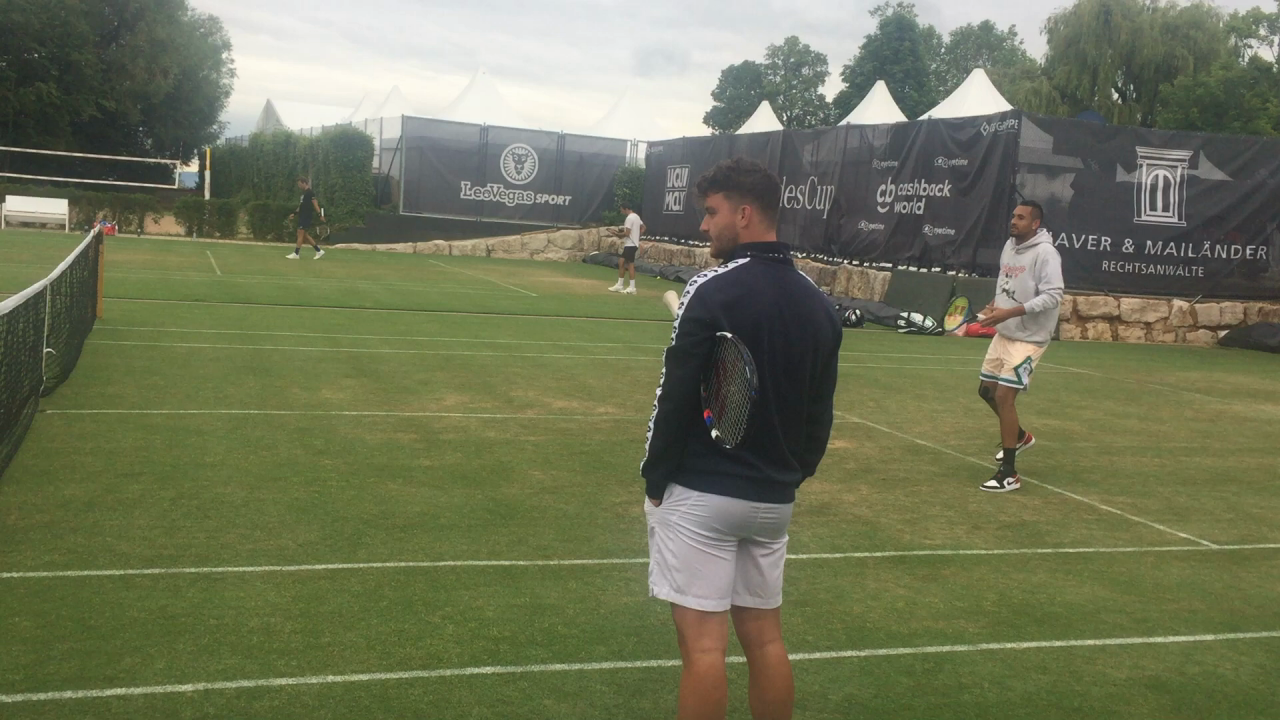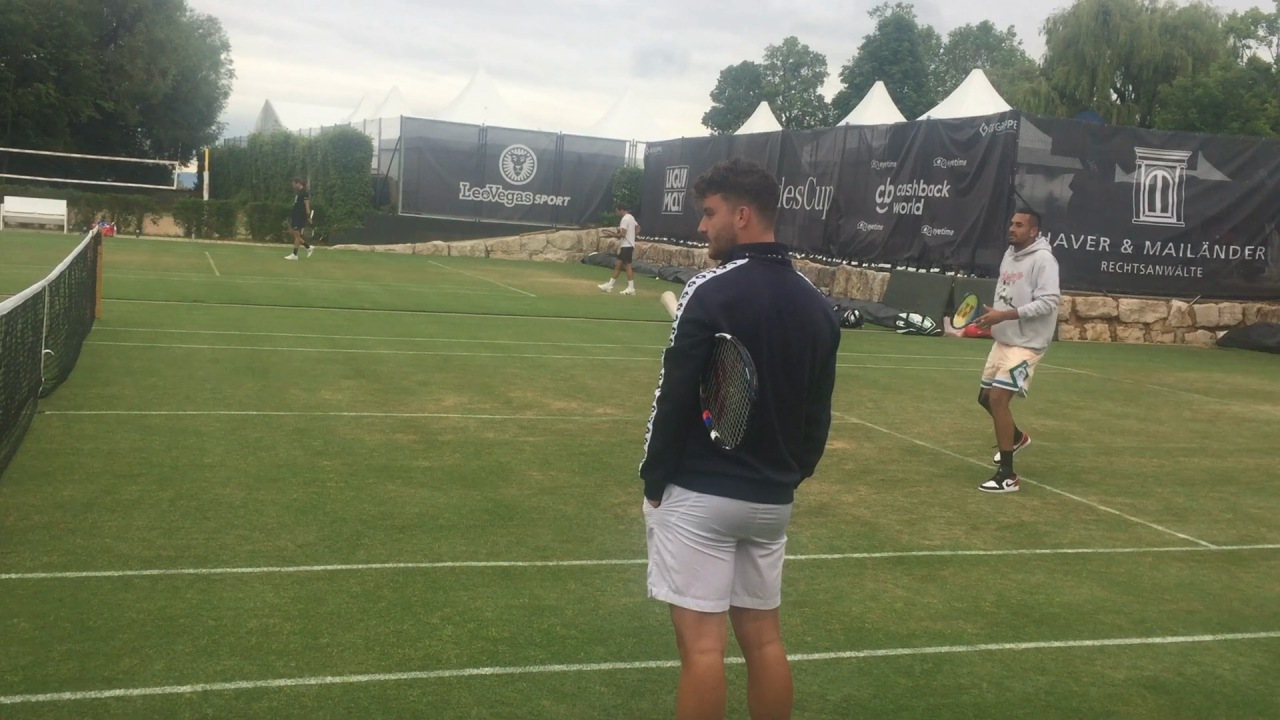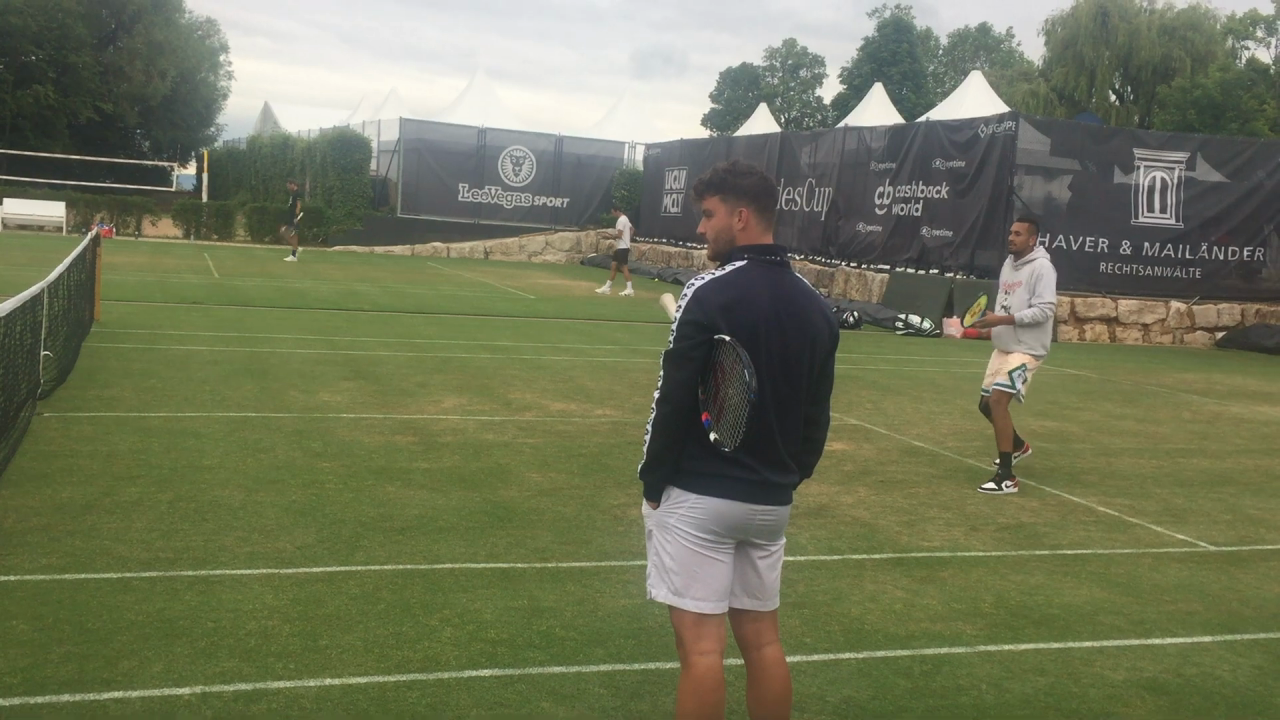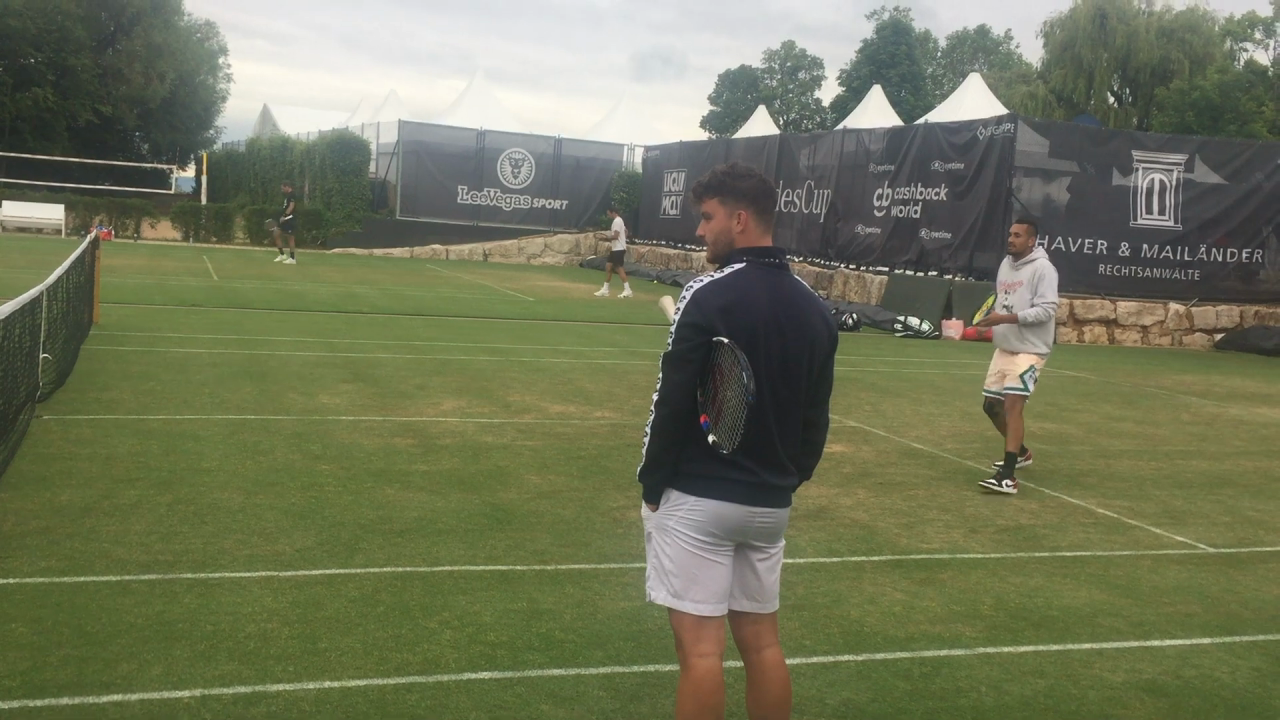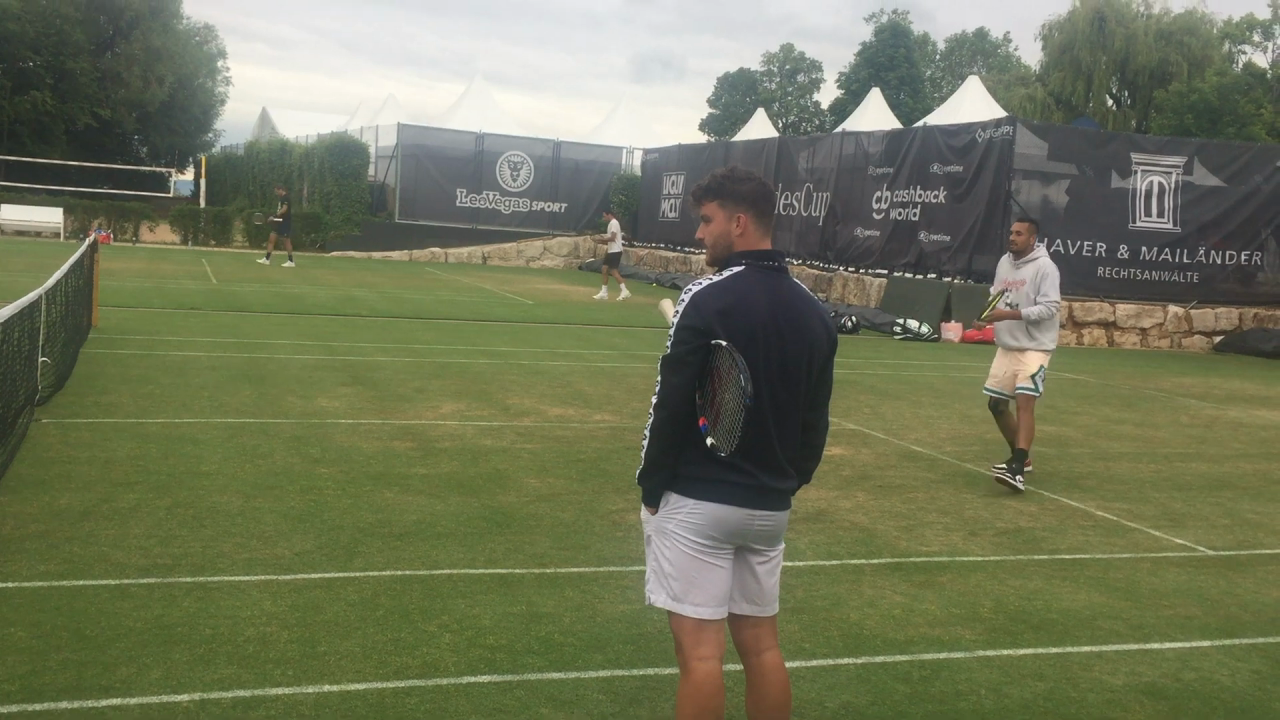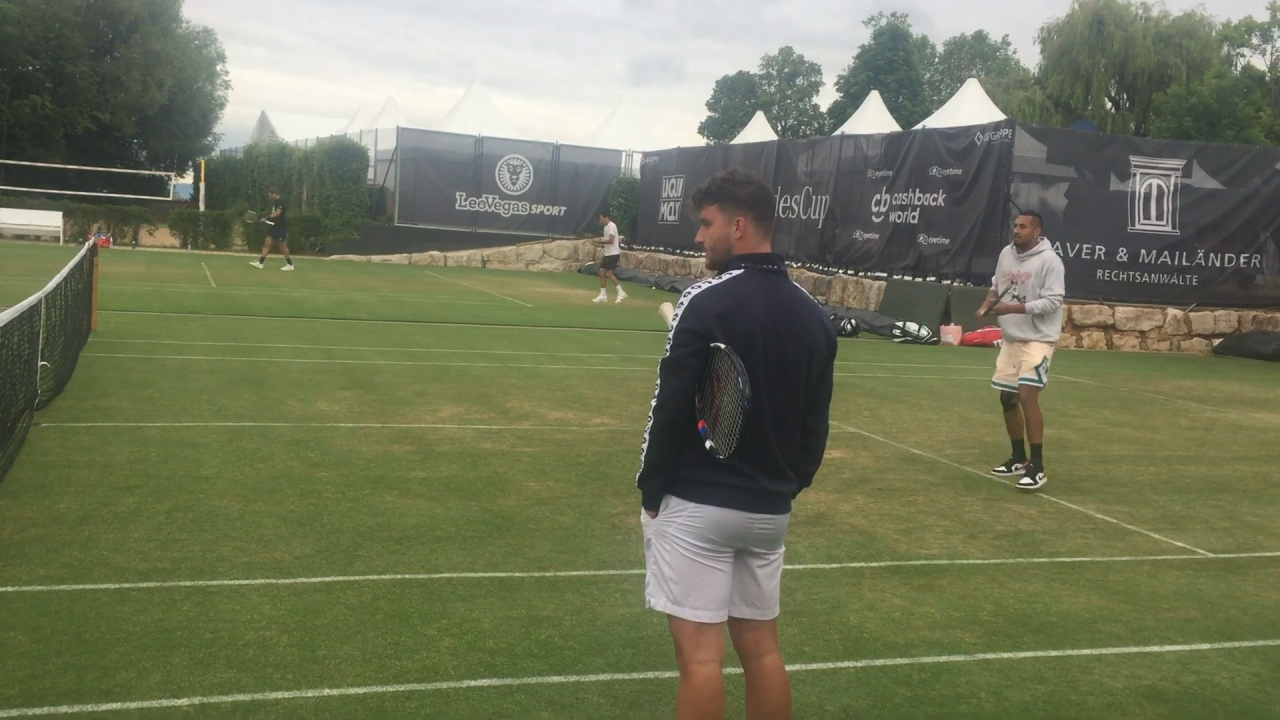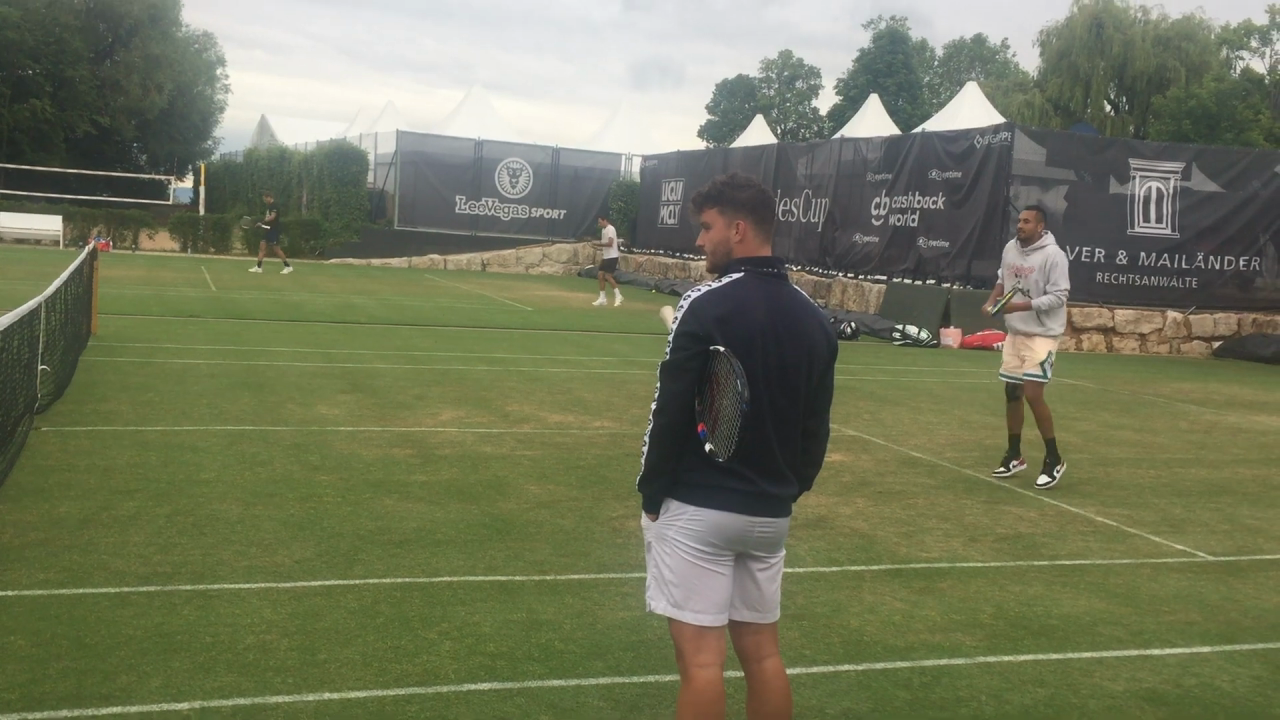
dt=0.1s
person 1, frame 1
left shoulder: (713, 292)
right shoulder: (817, 304)
left elbow: (676, 397)
right elbow: (820, 413)
left wrist: (655, 479)
left hip: (700, 493)
right hip: (773, 499)
left knee: (702, 642)
right knee: (765, 636)
person 1, frame 2
left shoulder: (712, 293)
right shoulder: (816, 304)
left elbow: (675, 399)
right elbow: (818, 413)
left wrist: (654, 480)
left hip: (699, 495)
right hip: (771, 499)
left knee: (701, 644)
right knee: (764, 637)
person 1, frame 3
left shoulder: (710, 294)
right shoulder: (815, 306)
left elbow: (674, 400)
right elbow: (816, 415)
left wrist: (653, 482)
left hip: (698, 495)
right hip: (771, 501)
left knee: (700, 645)
right knee: (762, 639)
person 1, frame 4
left shoulder: (709, 297)
right shoulder: (814, 308)
left elbow: (673, 403)
right elbow: (816, 418)
left wrist: (652, 484)
left hip: (697, 499)
right hip: (770, 503)
left knee: (699, 648)
right knee: (762, 642)
person 1, frame 5
left shoulder: (708, 299)
right shoulder: (812, 311)
left elbow: (671, 404)
right elbow: (816, 420)
left wrist: (651, 487)
left hip: (697, 502)
right hip: (769, 506)
left knee: (699, 650)
right knee: (761, 643)
person 1, frame 6
left shoulder: (707, 303)
right shoulder: (812, 314)
left elbow: (671, 409)
right elbow: (816, 425)
left wrist: (651, 490)
left hip: (696, 505)
right hip: (769, 510)
left knee: (699, 654)
right knee: (761, 647)
person 1, frame 7
left shoulder: (707, 306)
right shoulder: (813, 318)
left elbow: (671, 411)
right elbow: (816, 427)
left wrist: (651, 493)
left hip: (697, 509)
right hip: (770, 513)
left knee: (700, 657)
right knee: (762, 650)
person 2, frame 1
left shoulder: (1045, 253)
right shoulder: (1009, 246)
left elbow: (1053, 296)
left wrist: (1011, 312)
right wrist: (994, 307)
left hip: (1029, 339)
right hip: (1003, 335)
left knee: (1003, 396)
right knee: (987, 390)
left ankle: (1008, 473)
right ankle: (1019, 436)
person 2, frame 2
left shoulder: (1043, 260)
right shoulder: (1009, 254)
left elbow: (1048, 303)
left wrist: (1004, 316)
right wrist: (992, 312)
left hip: (1025, 344)
right hip: (1002, 341)
left knee: (998, 399)
right knee: (986, 397)
left ankle: (1007, 475)
right ankle: (1016, 437)
person 2, frame 3
left shoulder: (1042, 268)
right shoulder: (1008, 264)
left elbow: (1043, 311)
left wrist: (1001, 320)
right wrist: (989, 318)
left hip: (1026, 351)
right hip: (1002, 349)
left knee: (1000, 403)
right knee: (986, 404)
left ankle: (1006, 477)
right ankle: (1018, 445)
person 2, frame 4
left shoulder: (1043, 268)
right shoulder: (1005, 264)
left elbow: (1046, 311)
left wrist: (1005, 319)
right wrist: (991, 317)
left hip: (1030, 351)
right hip: (1004, 349)
left knee: (1012, 405)
right knee: (991, 405)
left ankle: (1008, 476)
right ankle: (1019, 452)
person 2, frame 5
left shoulder: (1044, 267)
right shoulder: (1004, 262)
left elbow: (1048, 308)
left wrist: (1008, 315)
right wrist: (988, 315)
left hip: (1034, 348)
right hip: (1006, 348)
left knee: (1024, 404)
right knee: (996, 404)
left ankle: (1018, 473)
right ankle: (1019, 459)
person 2, frame 6
left shoulder: (1049, 260)
right shoulder: (1006, 254)
left elbow: (1053, 302)
right elbow: (997, 287)
left wrist: (1014, 308)
right wrist: (987, 306)
left hip: (1038, 340)
right hip: (1011, 339)
left knee: (1027, 396)
right knee: (1007, 399)
left ankle: (1036, 466)
right ankle: (1019, 458)
person 2, frame 7
left shoulder: (1053, 255)
right shoulder: (1010, 248)
left elbow: (1058, 297)
left wrist: (1022, 306)
right wrist: (991, 300)
left hip: (1042, 335)
right hip: (1015, 333)
left knee: (1033, 395)
right knee: (1012, 393)
left ankle: (1053, 460)
right ankle: (1014, 456)
